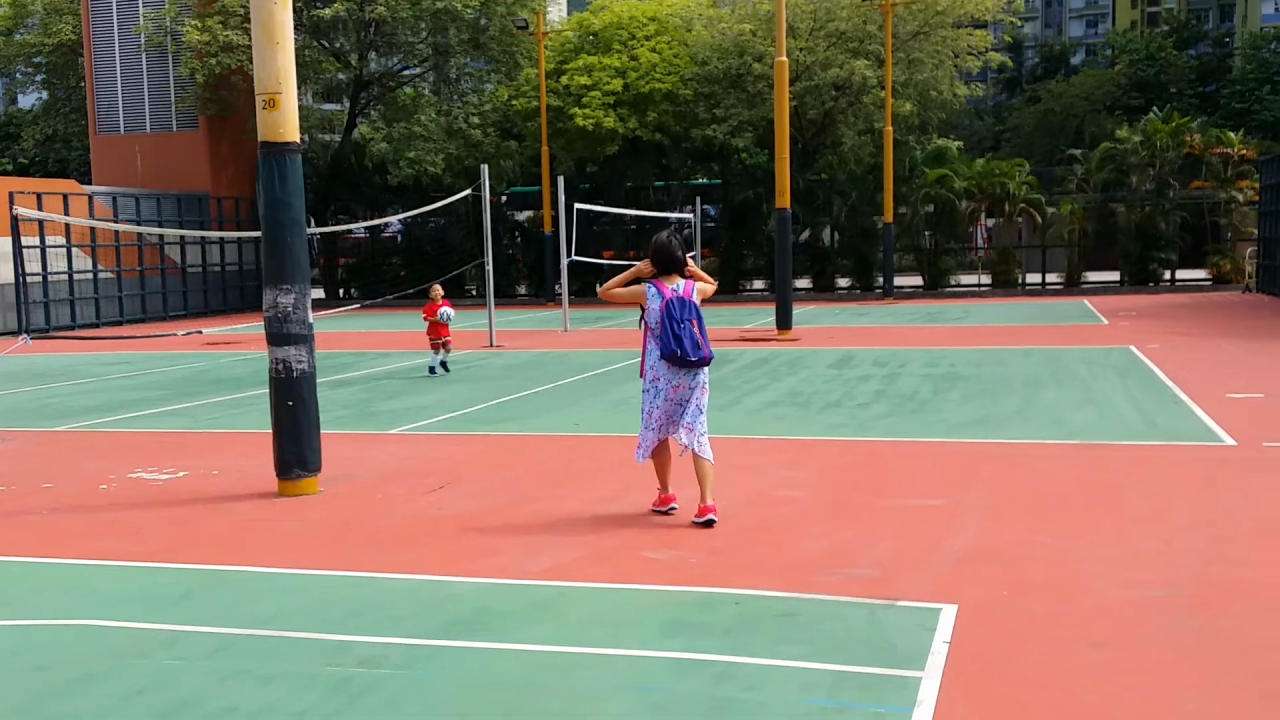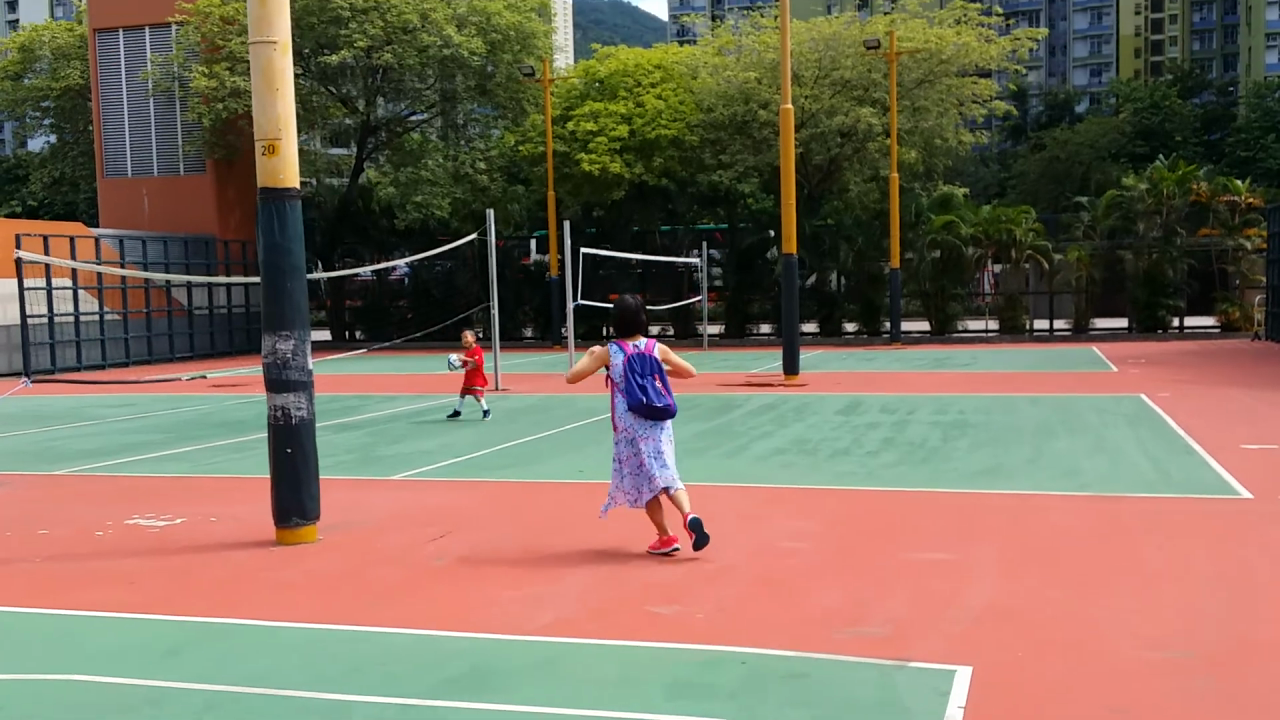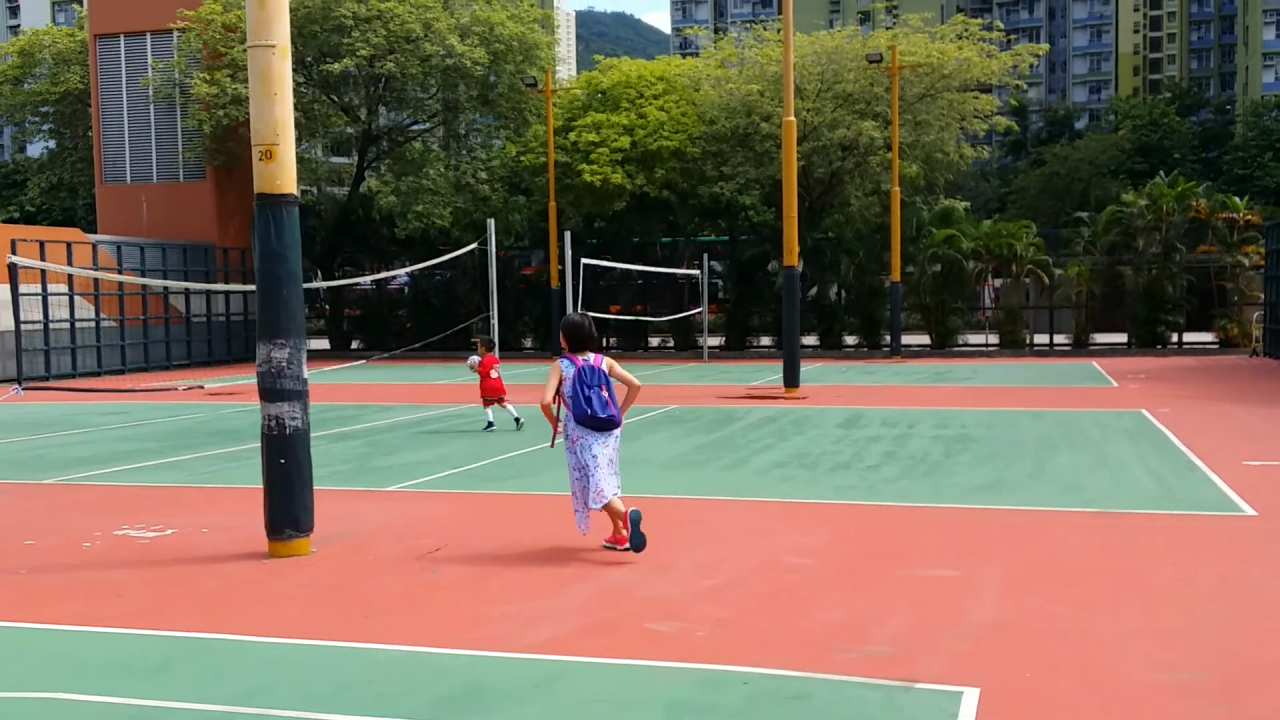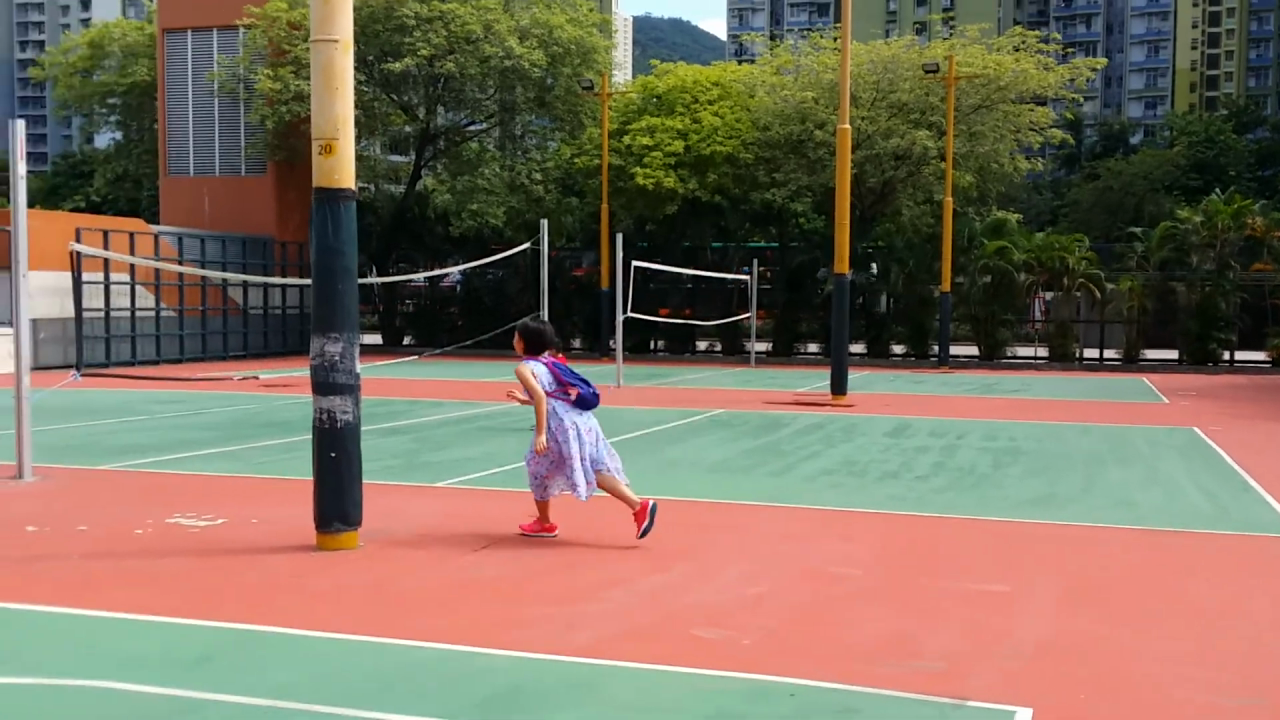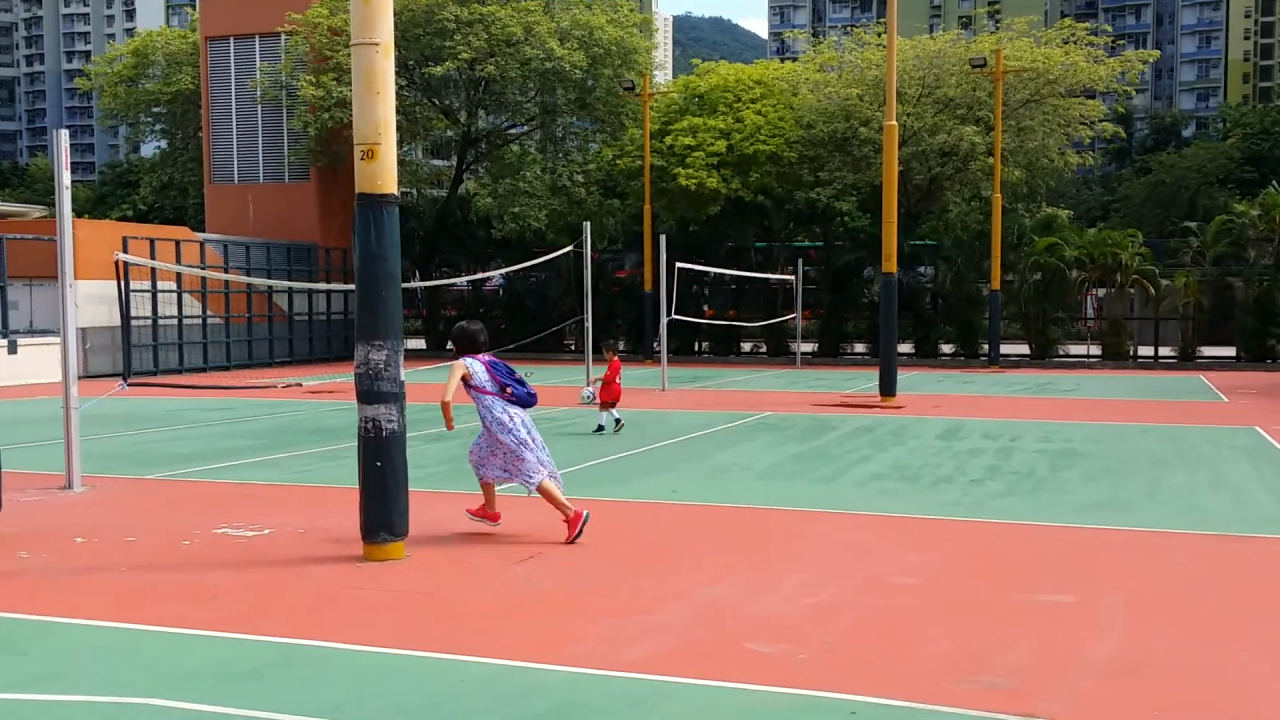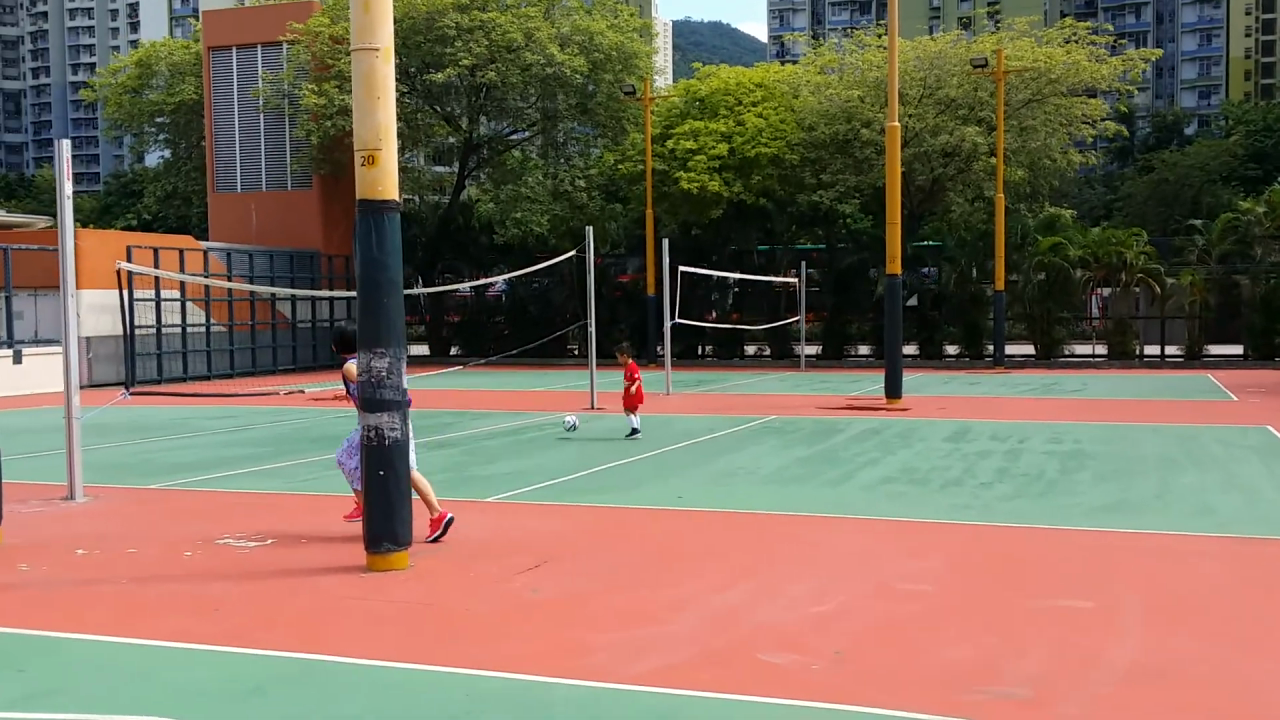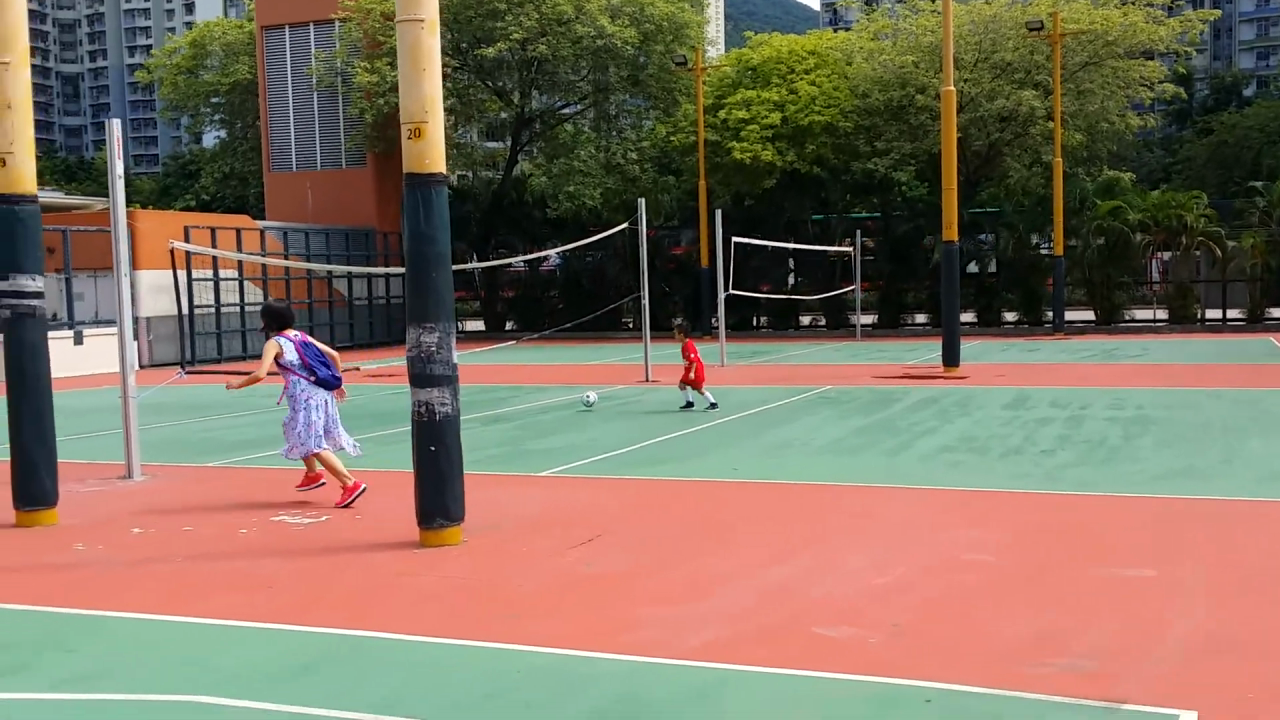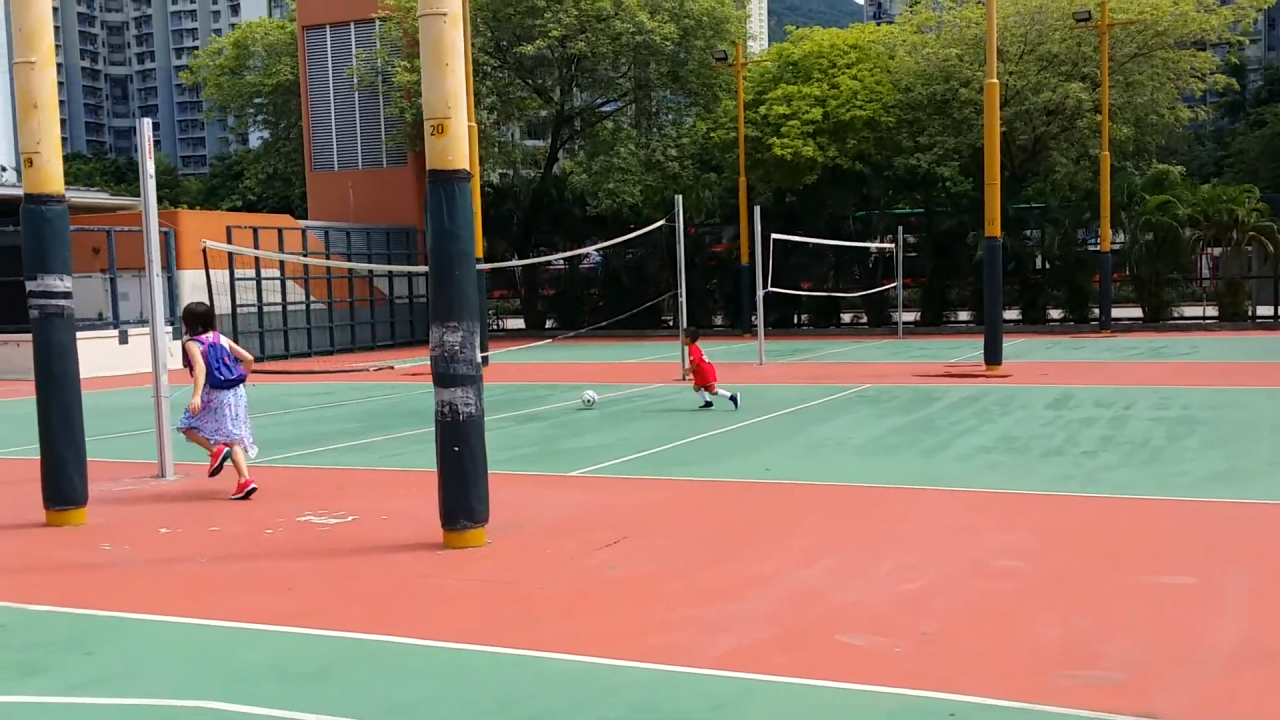
dt=0.3s
person 1, frame 1
left shoulder: (645, 292)
right shoulder: (695, 289)
left elbow: (603, 293)
right elbow: (713, 285)
left wrist: (634, 271)
right wrist: (695, 271)
left hip: (660, 373)
right hip: (694, 371)
left knee: (657, 432)
right knee: (696, 434)
left ankle: (665, 494)
right ankle: (707, 505)
person 1, frame 2
left shoulder: (609, 352)
right shoulder: (657, 348)
left elbow: (571, 378)
right elbow: (690, 372)
left wrist: (588, 356)
left hip: (629, 425)
right hip: (659, 422)
left knee: (639, 482)
right knee: (667, 478)
left ankle: (667, 537)
right ankle: (689, 518)
person 1, frame 3
left shoulder: (560, 365)
right shoulder: (604, 362)
left elbow: (546, 401)
right elbow: (635, 385)
left wrist: (554, 424)
right wrist: (620, 413)
left hip: (580, 434)
right hip: (608, 429)
left knee: (598, 487)
right knee: (607, 481)
left ankle: (628, 515)
right ankle: (620, 535)
person 1, frame 4
left shoulder: (523, 368)
right shoulder: (548, 363)
left elbow: (539, 394)
left wrist: (540, 432)
right wrist: (525, 399)
left hip: (560, 423)
right hip: (583, 418)
left knee: (537, 467)
right knee: (597, 471)
left ankle: (544, 523)
right ankle: (639, 505)
person 1, frame 5
left shoulder: (460, 365)
right shoulder: (488, 361)
left elbow: (446, 399)
left wrist: (449, 420)
left hip: (501, 422)
right hip: (515, 417)
left knee: (529, 472)
right knee: (480, 457)
left ankle: (572, 514)
right ankle: (490, 510)
person 1, frame 6
left shoulder: (350, 366)
right wrist: (348, 395)
left knee: (349, 460)
right knee: (406, 471)
left ankle: (363, 504)
right ankle: (438, 514)
person 1, frame 7
left shoulder: (273, 344)
right shoulder: (302, 337)
left elbow: (260, 374)
right elbow: (334, 355)
left wrist: (238, 384)
right wrist: (338, 384)
left hip: (305, 398)
right hip: (322, 394)
left knee: (312, 448)
right knee: (299, 438)
left ankle: (351, 484)
right ankle: (313, 474)
person 1, frame 8
left shoulder: (191, 344)
right shoulder: (221, 338)
left elbow: (200, 367)
right elbow: (248, 359)
left wrist: (196, 396)
right wrist: (241, 375)
left hip: (213, 396)
right hip: (235, 393)
left knee: (187, 426)
right knee: (232, 439)
left ankle: (216, 451)
right ankle: (245, 481)
